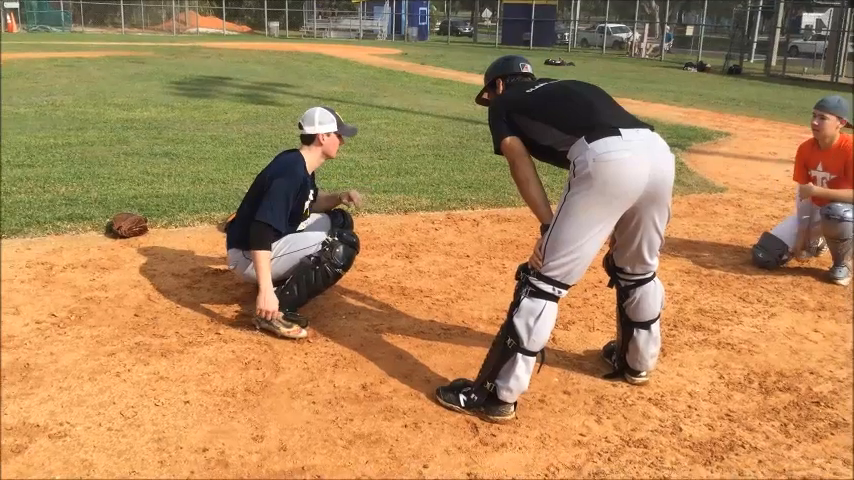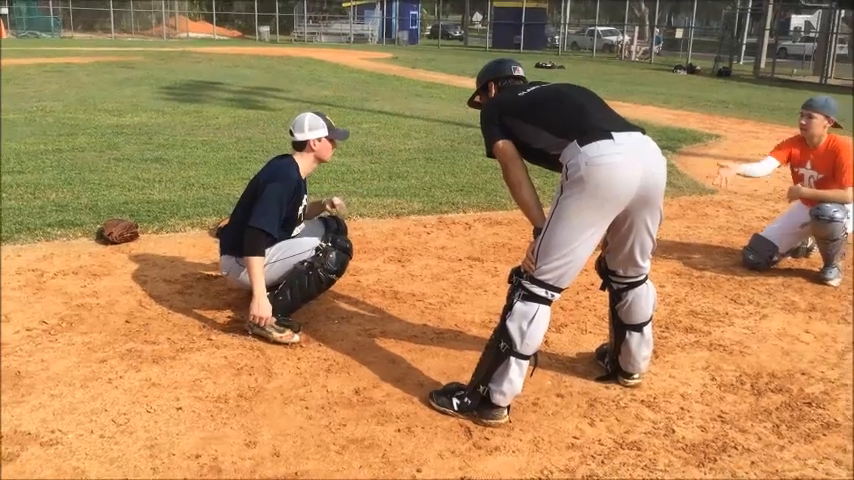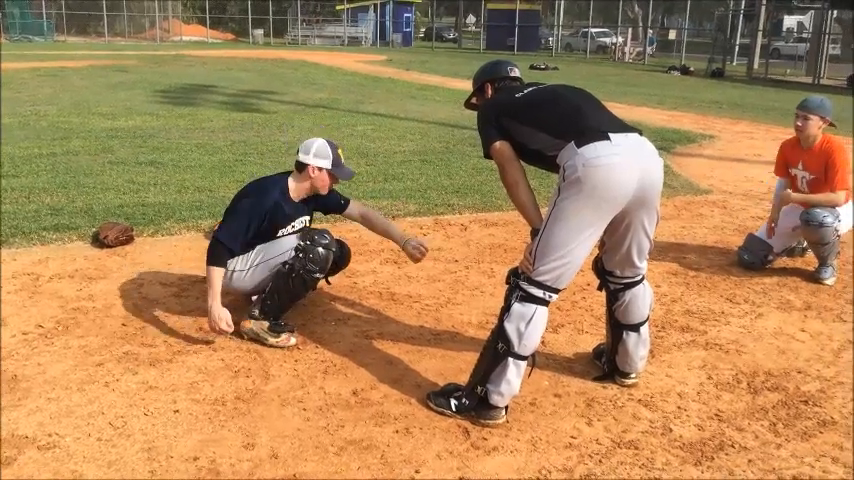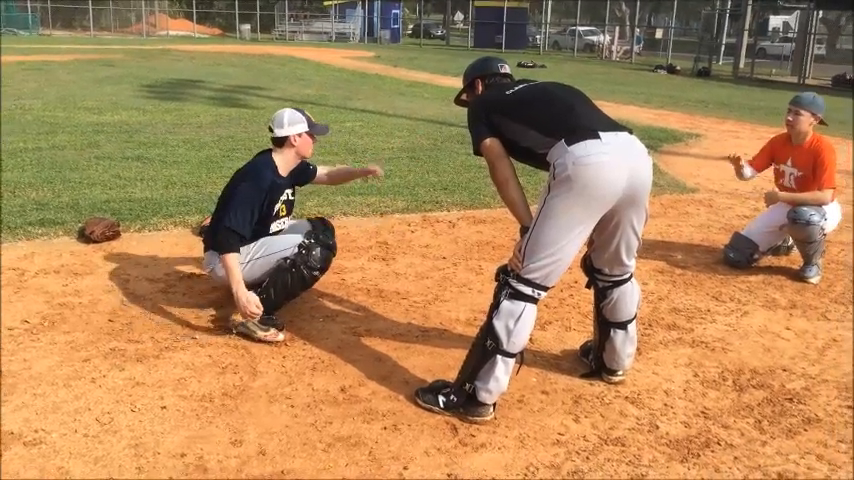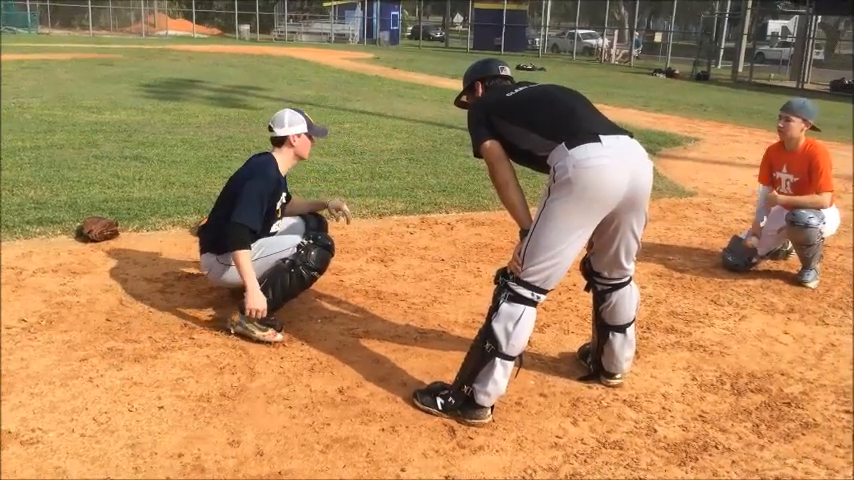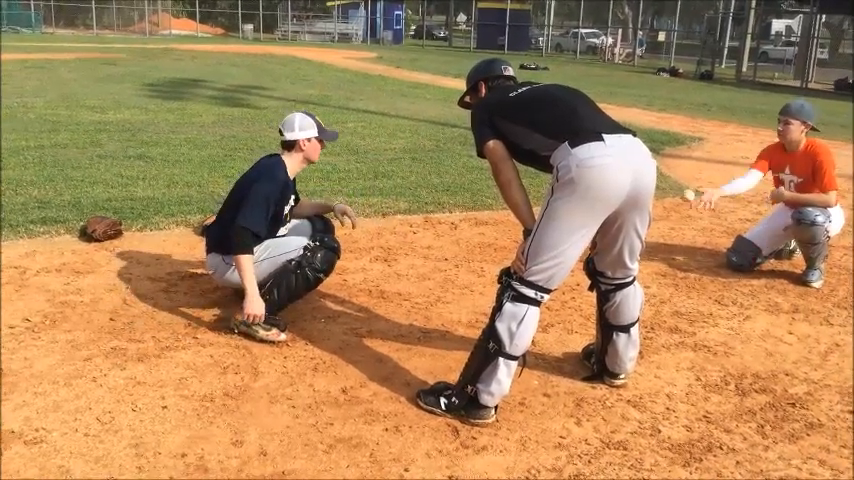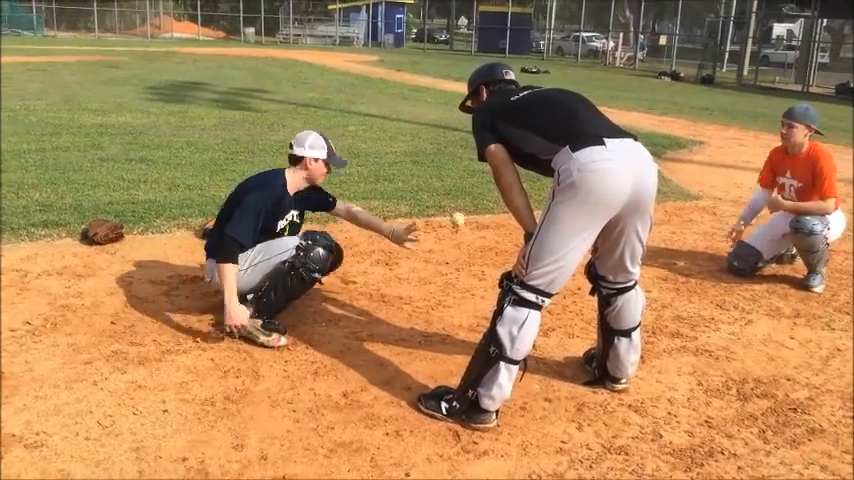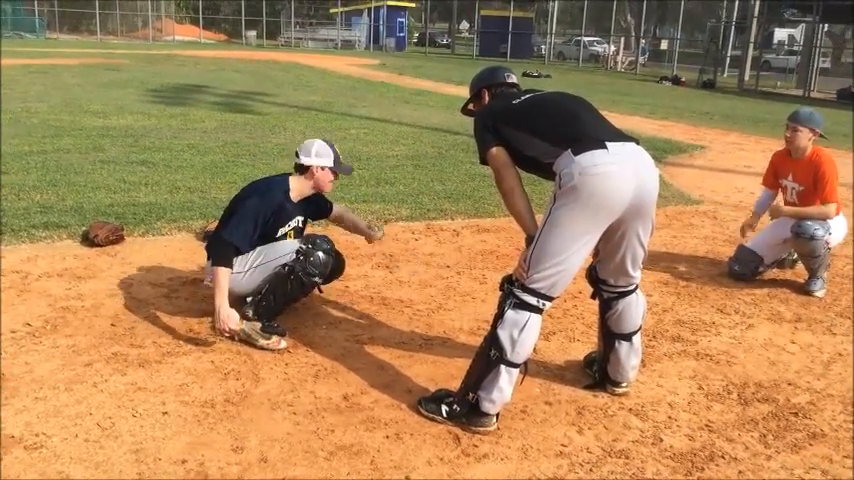
dt=0.5s
person 1, frame 1
left shoulder: (504, 104)
right shoulder: (569, 89)
left elbow: (521, 163)
left wrist: (549, 227)
left hip: (609, 161)
right hip: (658, 153)
left knee: (545, 279)
right knee: (638, 268)
left ankle: (496, 394)
right ankle: (637, 361)
person 1, frame 2
left shoulder: (495, 106)
right shoulder: (560, 91)
left elbow: (513, 166)
left wrist: (541, 229)
left hip: (601, 164)
right hip: (649, 155)
left knee: (537, 282)
right knee: (630, 270)
left ankle: (490, 397)
right ankle: (629, 363)
person 1, frame 3
left shoulder: (492, 108)
right shoulder: (558, 93)
left elbow: (510, 167)
left wrist: (539, 231)
left hip: (597, 165)
right hip: (646, 157)
left knee: (534, 283)
right knee: (626, 271)
left ankle: (486, 398)
right ankle: (626, 363)
person 1, frame 4
left shoulder: (483, 104)
right shoulder: (548, 90)
left elbow: (500, 165)
left wrist: (528, 229)
left hip: (588, 163)
right hip: (636, 155)
left knee: (523, 281)
right knee: (616, 269)
left ankle: (475, 395)
right ankle: (613, 360)
person 1, frame 5
left shoulder: (483, 106)
right shoulder: (548, 93)
left elbow: (500, 166)
left wrist: (528, 232)
right wrist: (585, 227)
left hip: (589, 167)
right hip: (636, 160)
left knee: (522, 285)
right knee: (614, 273)
left ankle: (473, 397)
right ankle: (611, 363)
person 1, frame 6
left shoulder: (486, 107)
right shoulder: (551, 93)
left elbow: (504, 168)
left wrist: (531, 231)
left hip: (591, 166)
right hip: (640, 158)
left knee: (526, 284)
right knee: (619, 273)
left ankle: (476, 398)
right ankle: (615, 363)
person 1, frame 7
left shoulder: (487, 111)
right shoulder: (552, 97)
left elbow: (505, 173)
left wrist: (532, 236)
left hip: (592, 170)
right hip: (641, 162)
left knee: (527, 289)
right knee: (619, 277)
left ankle: (478, 402)
right ankle: (616, 368)
person 1, frame 8
left shoulder: (489, 114)
right shoulder: (553, 101)
left elbow: (507, 176)
left wrist: (533, 238)
left hip: (595, 173)
right hip: (642, 166)
left knee: (528, 291)
right knee: (621, 280)
left ankle: (478, 405)
right ankle: (617, 372)
person 2, frame 1
left shoulder: (303, 167)
right shoulder: (291, 172)
left elbow: (311, 205)
right elbow: (260, 233)
left wrist: (339, 197)
right wrist: (265, 291)
left hip: (274, 241)
right hip: (250, 256)
left knee: (340, 220)
right knee: (344, 244)
left ankle: (283, 281)
right ankle: (276, 310)
person 2, frame 2
left shoulder: (294, 170)
right shoulder: (285, 177)
left elbow: (297, 213)
right elbow: (254, 238)
left wrist: (323, 205)
right wrist: (260, 297)
right hip: (243, 262)
left knee: (334, 227)
right knee: (338, 250)
left ankle: (278, 287)
right ankle: (270, 315)
person 2, frame 3
left shoulder: (314, 192)
right shoulder: (264, 197)
left elbow: (363, 213)
right elbow: (218, 250)
left wrist: (406, 240)
right wrist: (215, 306)
left hip: (267, 260)
right hip: (239, 269)
left knee: (340, 252)
right knee: (321, 246)
left ankle: (279, 290)
right ankle: (262, 317)
person 2, frame 4
left shoulder: (288, 165)
right shoulder: (257, 178)
left elbow: (327, 175)
right elbow: (228, 238)
left wrist: (364, 170)
right wrist: (240, 292)
left hip: (251, 245)
right hip: (226, 258)
left knee: (320, 230)
right knee: (319, 248)
left ankle: (259, 285)
right ankle: (253, 317)
person 2, frame 5
left shoulder: (273, 168)
right shoulder: (264, 175)
left elbow: (285, 206)
right elbow: (237, 236)
left wrist: (325, 204)
right wrist: (253, 290)
right hip: (224, 259)
left knee: (313, 224)
right knee: (319, 247)
left ankle: (263, 283)
right ankle: (249, 316)
person 2, frame 6
left shoulder: (283, 171)
right shoulder: (272, 178)
left elbow: (293, 208)
right elbow: (240, 238)
left wrist: (332, 207)
right wrist: (252, 295)
right hip: (229, 261)
left knee: (320, 227)
right knee: (325, 249)
left ankle: (265, 284)
right ankle: (255, 316)
person 2, frame 7
left shoulder: (304, 189)
right shoulder: (264, 191)
left elbow: (346, 210)
right elbow: (225, 246)
left wrist: (390, 231)
right wrist: (231, 304)
left hip: (256, 259)
right hip: (232, 267)
left knee: (331, 252)
right knee: (318, 250)
left ankle: (258, 291)
right ankle: (254, 315)
person 2, frame 8
left shoulder: (307, 196)
right shoulder: (264, 198)
left elbow: (338, 213)
right elbow: (223, 250)
left wrist: (367, 229)
right wrist: (222, 307)
left hip: (257, 264)
right hip: (234, 271)
left knee: (332, 263)
right knee: (318, 252)
left ankle: (257, 297)
right ankle: (253, 318)
person 3, frame 1
right shoulder: (805, 149)
right elbow: (802, 195)
left wrist: (816, 191)
right wrist: (802, 235)
right hip: (816, 208)
left knee: (837, 213)
right knee: (763, 256)
right ankle: (815, 243)
person 3, frame 2
right shoulder: (792, 144)
right elbow: (764, 166)
left wrist: (805, 192)
right wrist: (736, 169)
left hip: (838, 211)
right hip: (805, 208)
left knee: (825, 214)
right knee: (754, 258)
left ankle: (833, 264)
right ankle: (804, 244)
person 3, frame 3
left shoulder: (834, 149)
right shoulder: (787, 146)
left elbow: (839, 198)
left wrist: (794, 197)
right wrist: (775, 212)
left hip: (836, 211)
right hip: (800, 208)
left knee: (815, 219)
right knee: (750, 258)
left ankle: (828, 263)
right ankle: (798, 244)
person 3, frame 4
left shoulder: (823, 148)
right shoulder: (777, 142)
left elbow: (826, 196)
right elbow: (749, 172)
left wrist: (781, 196)
right wrist: (739, 166)
left hip: (820, 210)
right hip: (785, 207)
left knee: (803, 217)
right knee: (735, 256)
left ankle: (813, 262)
right ankle: (784, 242)
person 3, frame 5
left shoulder: (817, 152)
right shoulder: (772, 151)
left elbow: (824, 200)
right elbow: (766, 193)
left wrist: (780, 199)
right wrist: (757, 224)
left hip: (821, 215)
right hip: (783, 212)
left knee: (801, 219)
right knee: (733, 259)
left ankle: (811, 266)
right ankle: (782, 247)
person 3, frame 6
left shoulder: (819, 152)
right shoulder: (772, 151)
left elbow: (830, 199)
right elbow: (749, 179)
left wrist: (788, 195)
right wrist: (718, 192)
left hip: (824, 214)
right hip: (788, 210)
left knee: (807, 218)
right knee: (738, 260)
left ankle: (816, 266)
right ankle: (786, 246)
person 3, frame 7
left shoulder: (820, 157)
right shoulder: (775, 154)
left elbow: (828, 206)
right elbow: (762, 194)
left wrist: (784, 205)
right wrist: (742, 222)
left hip: (826, 219)
right hip: (789, 215)
left knee: (806, 226)
right knee: (739, 264)
left ankle: (817, 270)
right ankle: (787, 250)
person 3, frame 8
left shoulder: (823, 161)
right shoulder: (779, 157)
left elbow: (829, 211)
right elbow: (769, 193)
left wrist: (784, 210)
right wrist: (754, 217)
left hip: (827, 224)
right hip: (791, 220)
left knee: (806, 231)
right knee: (739, 269)
left ankle: (818, 275)
right ankle: (788, 254)
